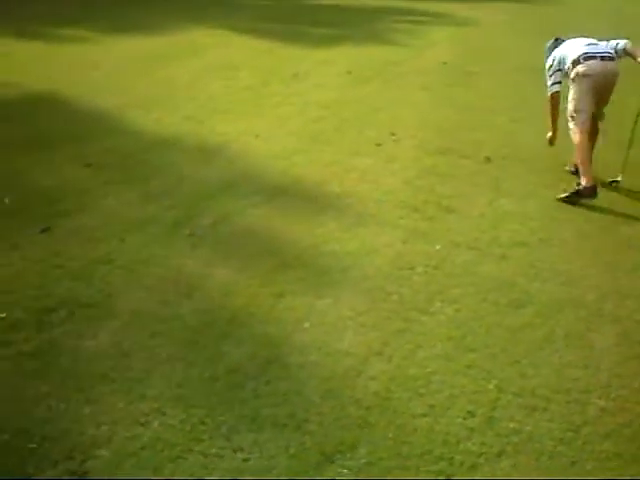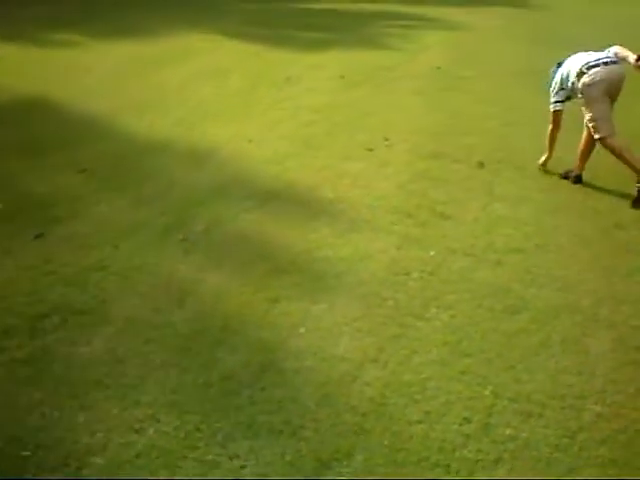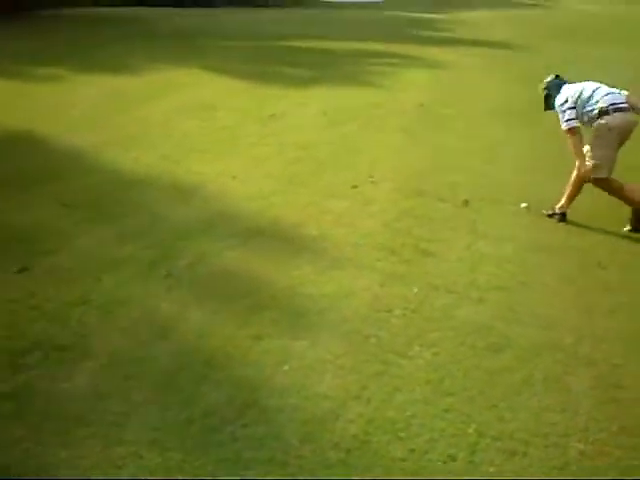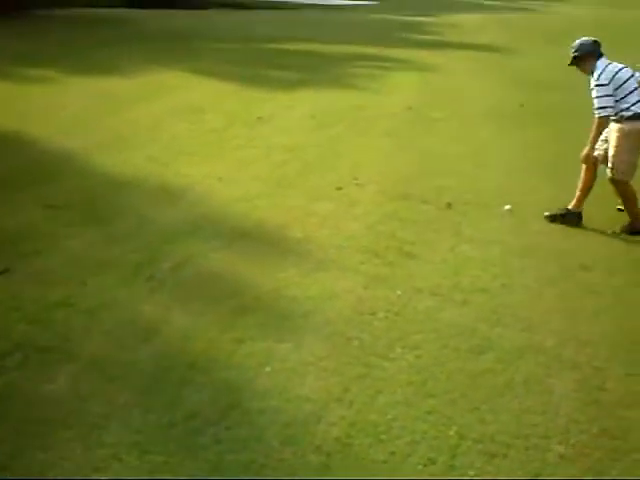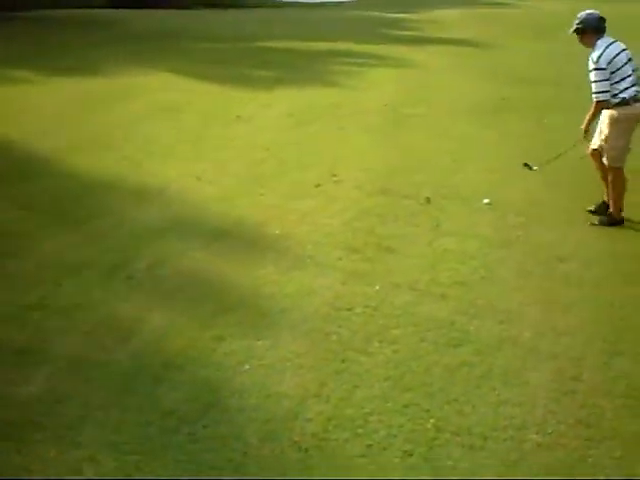
dt=0.3s
person 1, frame 1
left shoulder: (554, 57)
right shoulder: (594, 43)
left elbow: (554, 97)
right elbow: (624, 45)
left wrist: (553, 131)
left hip: (584, 70)
right hip: (610, 67)
left knee: (579, 127)
right knee: (593, 119)
left ankle: (587, 184)
right ankle: (581, 166)
person 1, frame 2
left shoulder: (557, 82)
right shoulder: (588, 57)
left elbow: (555, 124)
right elbow: (616, 51)
left wrist: (548, 155)
left hip: (591, 81)
right hip: (614, 74)
left knee: (605, 136)
right knee: (592, 126)
right ankle: (577, 171)
person 1, frame 3
left shoulder: (562, 98)
right shoulder: (587, 87)
left elbow: (573, 132)
right elbow: (626, 96)
left wrist: (582, 165)
left hip: (608, 121)
right hip: (626, 117)
left knee: (599, 178)
right knee: (585, 161)
right ankle: (562, 208)
person 1, frame 4
left shoulder: (600, 77)
right shoulder: (617, 68)
left elbow: (602, 116)
left wrist: (590, 148)
left knee: (617, 178)
right knee: (589, 161)
right ankle: (574, 210)
person 1, frame 5
left shoulder: (597, 58)
right shoulder: (618, 46)
left elbow: (600, 100)
left wrist: (587, 123)
left hip: (620, 111)
right hip: (622, 107)
left knee: (613, 164)
right knee: (596, 152)
left ankle: (615, 214)
right ankle: (611, 200)
